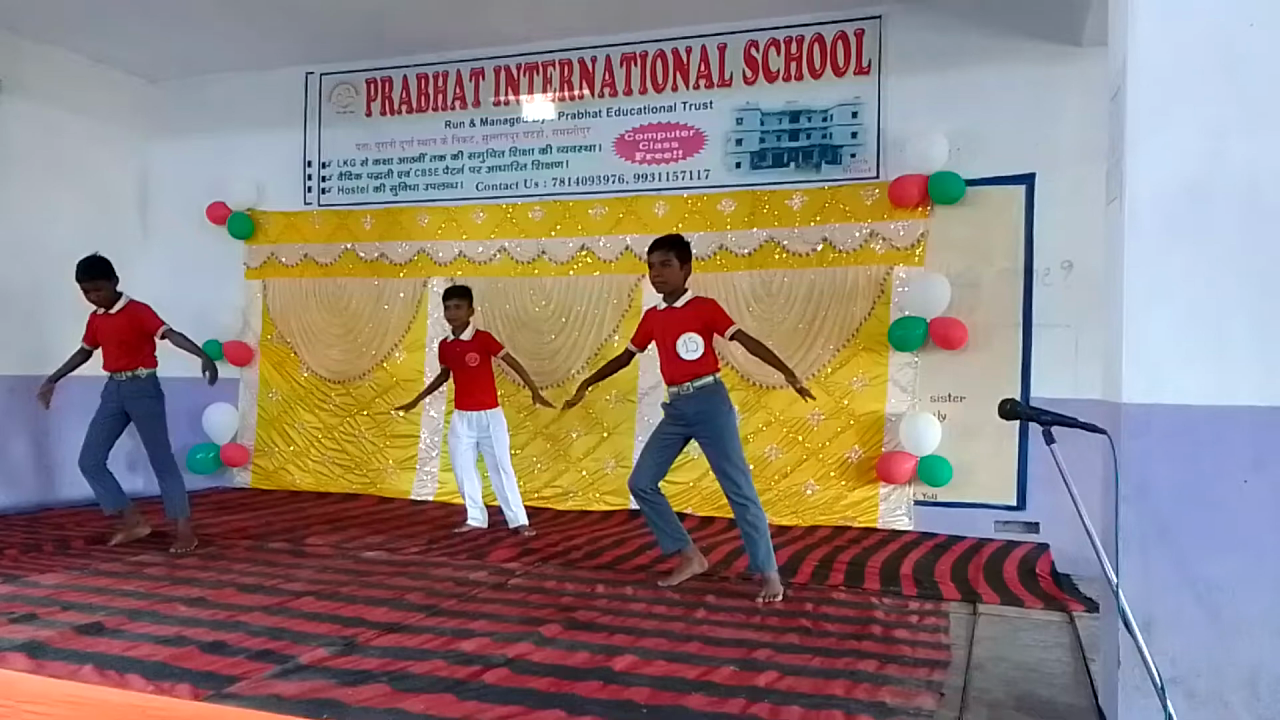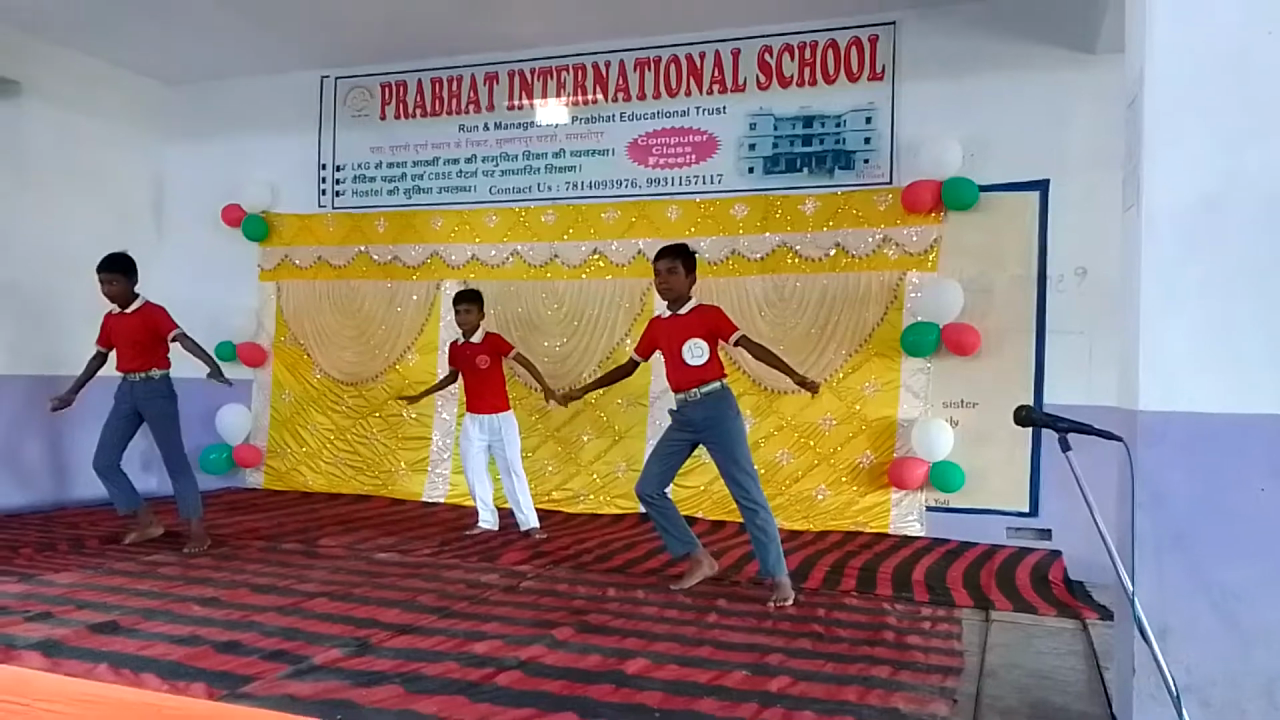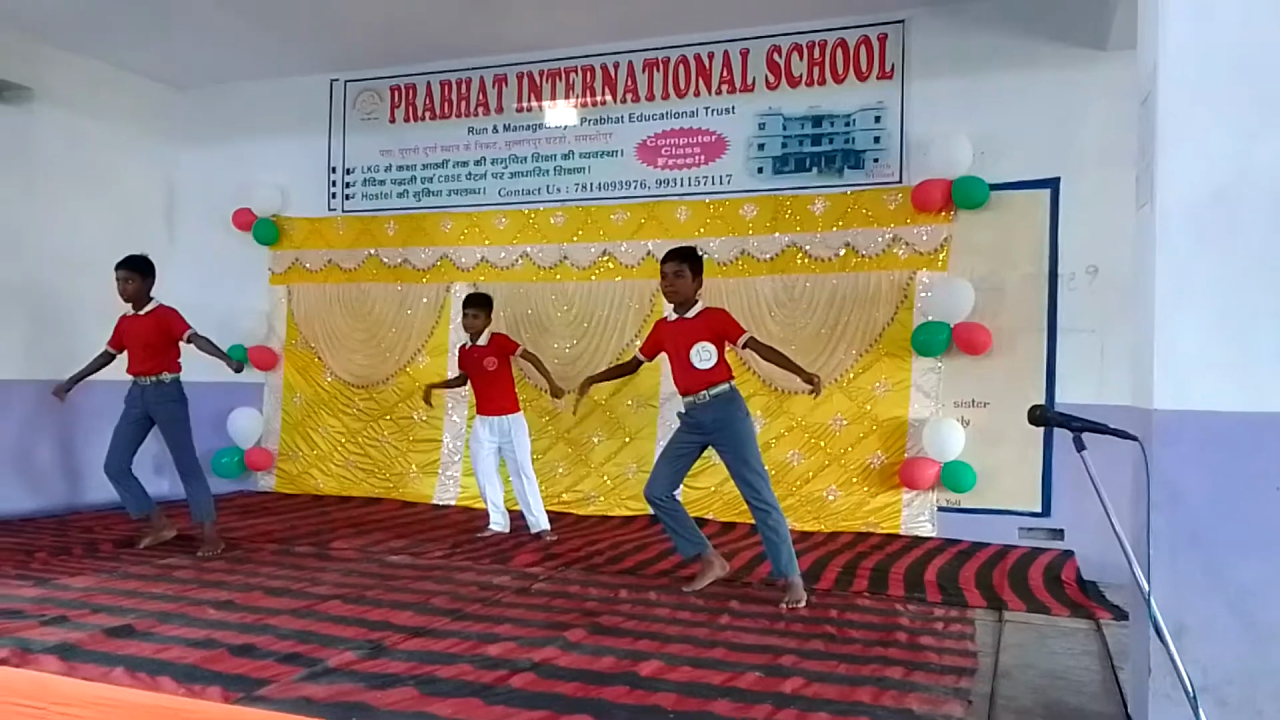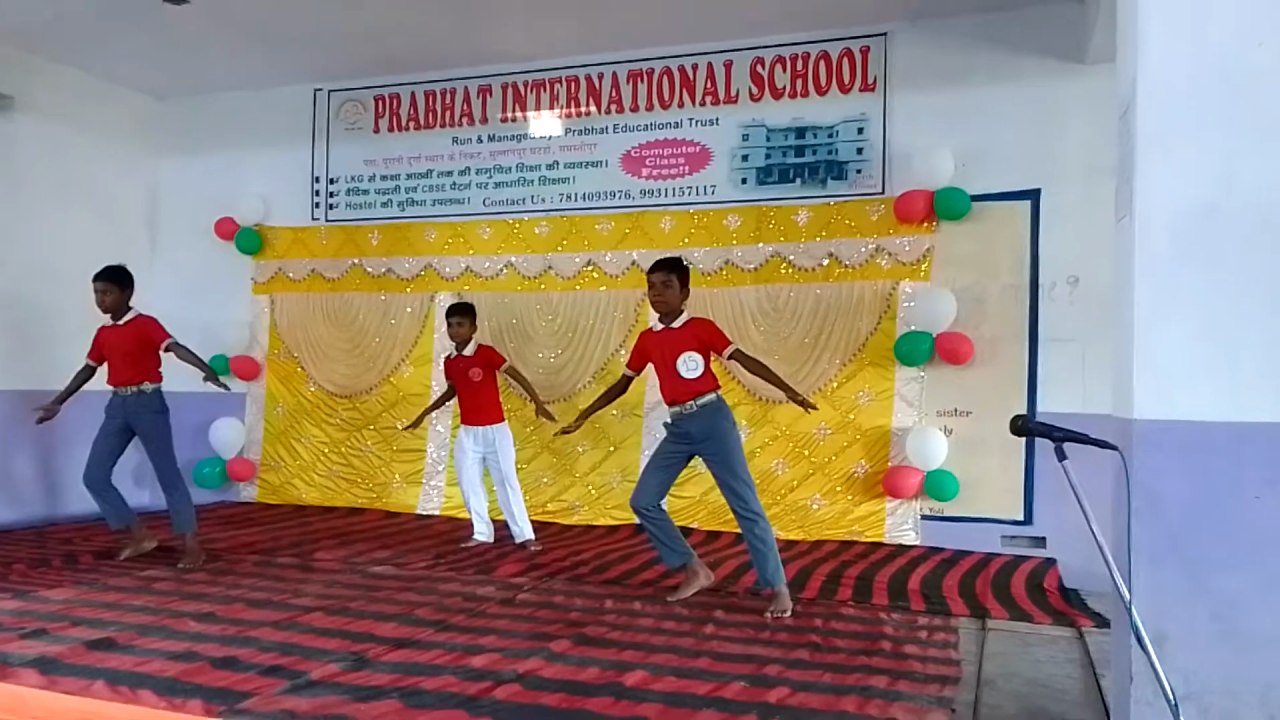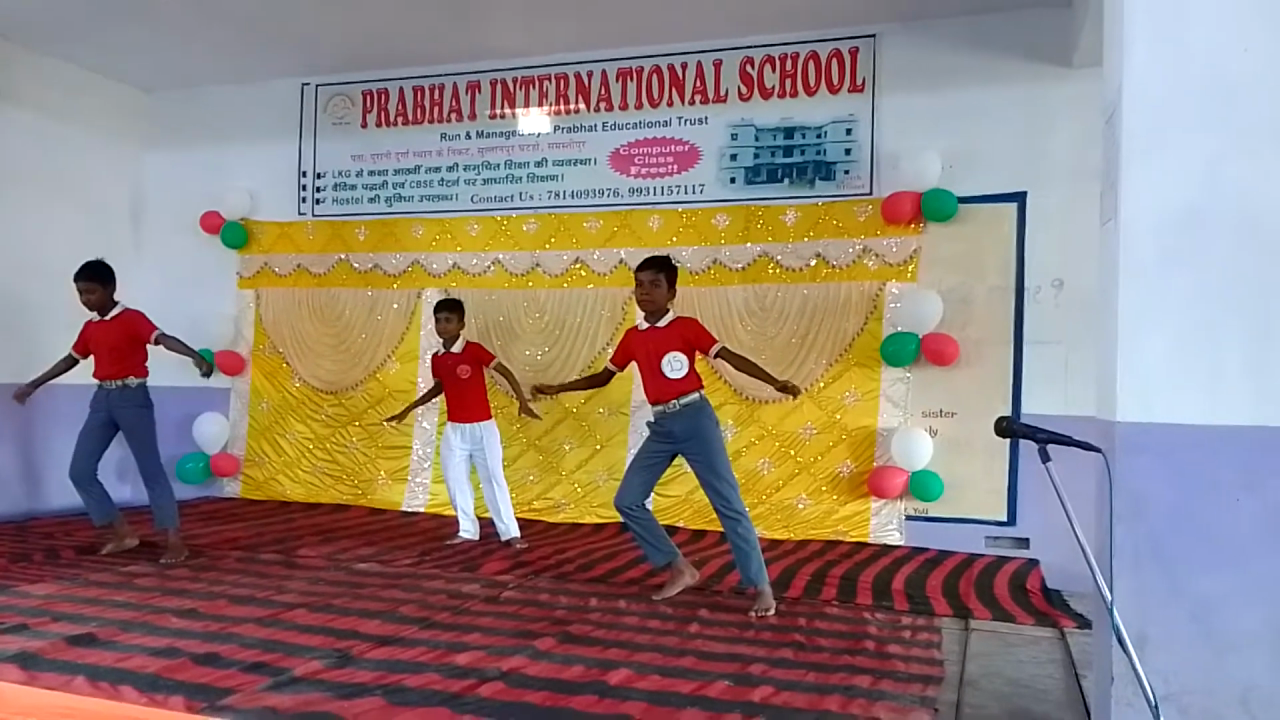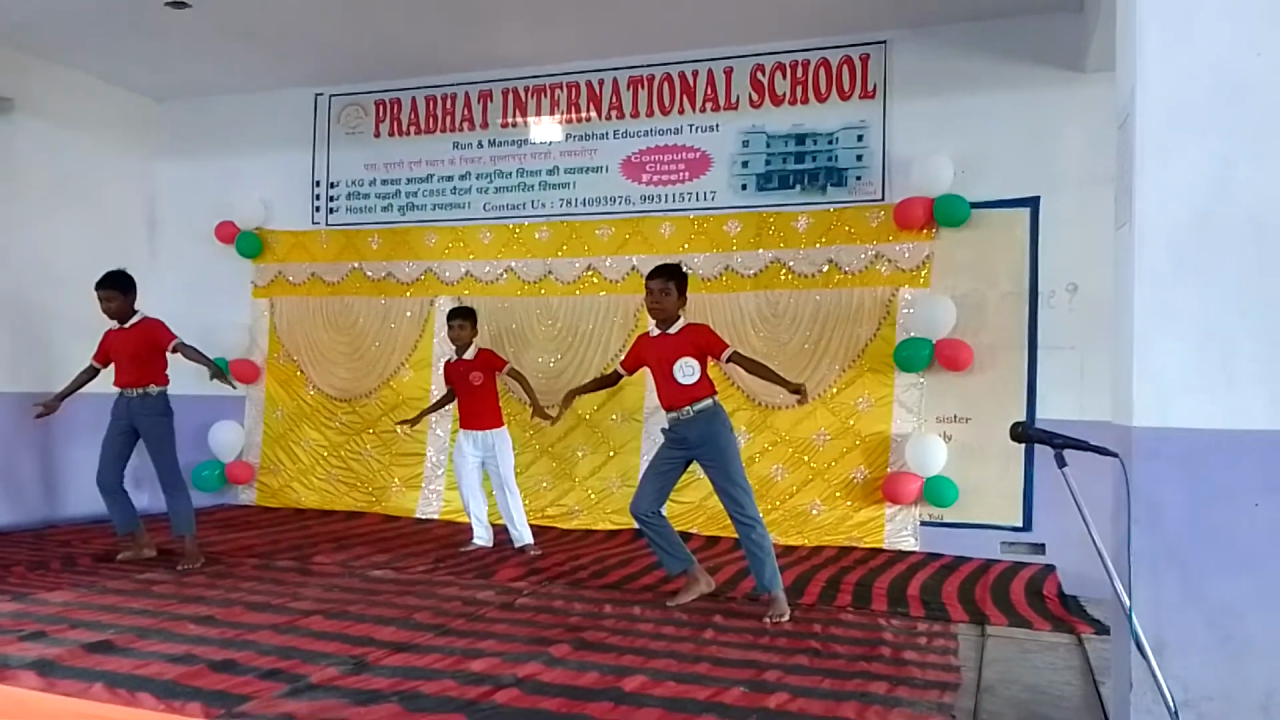
dt=0.5s
person 1, frame 1
left shoulder: (705, 307)
right shoulder: (652, 317)
left elbow: (747, 341)
right elbow: (626, 357)
left wrist: (788, 374)
right wrist: (587, 383)
left hip: (709, 402)
right hip: (675, 408)
left knee: (738, 489)
right knee: (641, 482)
left ankle: (770, 574)
right ankle: (689, 556)
person 1, frame 2
left shoulder: (709, 314)
right shoulder: (656, 326)
left elbow: (750, 346)
right elbow: (628, 367)
left wrist: (795, 376)
right wrist: (584, 390)
left hip: (717, 407)
right hip: (683, 415)
left knee: (747, 494)
right knee: (648, 488)
left ankle: (780, 578)
right ankle: (699, 560)
person 1, frame 3
left shoulder: (716, 317)
right shoulder: (662, 328)
left elbow: (759, 347)
right elbow: (633, 364)
left wrist: (802, 373)
right wrist: (592, 380)
left hip: (726, 409)
right hip: (692, 417)
left knee: (759, 495)
right knee: (657, 491)
left ankle: (792, 579)
right ankle: (710, 561)
person 1, frame 4
left shoulder: (702, 328)
right shoulder: (647, 339)
left elbow: (743, 359)
right elbow: (622, 383)
left wrist: (788, 391)
right wrist: (583, 416)
left hip: (712, 419)
right hip: (678, 427)
left knee: (745, 505)
right knee: (643, 500)
left ankle: (778, 588)
right ankle: (695, 570)
person 1, frame 5
left shoulder: (687, 327)
right shoulder: (632, 337)
left elbow: (730, 357)
right elbow: (604, 377)
left wrist: (775, 382)
right wrist: (559, 388)
left hip: (695, 419)
right hip: (661, 426)
left knee: (728, 504)
right knee: (627, 500)
left ankle: (761, 588)
right ankle: (680, 569)
person 1, frame 6
left shoulder: (698, 333)
right shoulder: (643, 343)
left elbow: (742, 361)
right elbow: (614, 377)
left wrist: (787, 384)
right wrist: (576, 392)
left hip: (709, 425)
right hip: (675, 433)
left knee: (743, 510)
right knee: (642, 507)
left ankle: (775, 593)
right ankle: (695, 577)
person 2, frame 1
left shoulder: (138, 311)
right shoulder: (95, 319)
left elbow: (170, 334)
right elbow: (84, 352)
left wrist: (204, 356)
right wrist: (52, 380)
left hip: (143, 388)
right hip: (113, 390)
left knee: (161, 460)
right knee: (89, 461)
left ankle: (185, 528)
right ankle: (133, 521)
person 2, frame 2
left shoulder: (153, 313)
right shoulder: (109, 319)
left elbow: (182, 339)
right elbow: (100, 356)
left wrist: (213, 366)
right wrist: (72, 392)
left hip: (156, 390)
right hip: (126, 391)
left knee: (174, 460)
right knee: (104, 461)
left ankle: (197, 529)
right ankle: (146, 521)
person 2, frame 3
left shoulder: (166, 315)
right shoulder: (124, 322)
left elbow: (195, 338)
right elbow: (107, 355)
left wrist: (227, 359)
right wrist: (72, 381)
left hip: (166, 393)
right hip: (137, 395)
left knee: (186, 464)
right knee: (115, 466)
left ankle: (211, 533)
right ankle: (159, 525)
person 2, frame 4
left shoulder: (146, 324)
right shoulder: (103, 333)
left elbow: (175, 348)
right elbow: (88, 370)
left wrist: (207, 370)
right wrist: (58, 402)
left hip: (147, 403)
right hip: (117, 405)
left knee: (168, 474)
right knee: (94, 476)
left ankle: (192, 544)
right ankle: (139, 535)
person 2, frame 5
left shoulder: (132, 319)
right shoulder: (89, 327)
left elbow: (164, 339)
right elbow: (71, 359)
left wrist: (195, 356)
right wrist: (34, 384)
left hip: (132, 397)
right hip: (102, 399)
left knee: (151, 469)
right knee: (80, 471)
left ankle: (175, 541)
right ankle: (122, 533)
person 2, frame 6
left shoulder: (152, 327)
right shoulder: (110, 336)
left elbow: (181, 347)
right elbow: (92, 370)
left wrist: (212, 366)
right wrist: (58, 399)
left hip: (152, 405)
right hip: (122, 407)
left knee: (169, 477)
right knee: (107, 479)
left ankle: (191, 547)
right ankle: (141, 542)
person 3, frame 1
left shoulder: (483, 338)
right shoulder: (444, 345)
left elbow: (512, 362)
left wrist: (534, 391)
right wrist: (418, 399)
left hip: (489, 415)
right hip: (461, 418)
left knee: (501, 468)
right knee: (463, 470)
left ankle: (518, 520)
right ankle: (476, 518)
person 3, frame 2
left shoulder: (493, 340)
right shoulder: (455, 348)
left elbow: (523, 361)
right elbow: (452, 377)
left wrist: (545, 388)
right wrist: (421, 395)
left hip: (501, 418)
right hip: (473, 420)
left knee: (512, 470)
right knee: (474, 472)
left ankle: (529, 523)
right ankle: (487, 520)
person 3, frame 3
left shoulder: (500, 341)
right shoulder: (464, 351)
left elbow: (531, 358)
left wrist: (552, 384)
right wrist: (434, 386)
left hip: (510, 420)
right hip: (483, 423)
left knee: (522, 472)
right knee: (485, 474)
left ankle: (540, 525)
right ankle: (498, 522)
person 3, frame 4
left shoulder: (486, 353)
right shoulder: (449, 362)
left elbow: (516, 375)
left wrist: (538, 403)
right wrist: (423, 414)
left hip: (495, 430)
right hip: (467, 433)
left knee: (507, 482)
right knee: (469, 484)
left ankle: (525, 535)
right ankle: (482, 532)
person 3, frame 5
left shoulder: (474, 350)
right shoulder: (437, 359)
left elbow: (505, 371)
left wrist: (523, 401)
right wrist: (410, 407)
left hip: (482, 427)
right hip: (454, 430)
left knee: (493, 479)
right knee: (455, 481)
left ankle: (510, 532)
right ankle: (467, 530)
person 3, frame 6
left shoulder: (486, 356)
right shoulder: (449, 366)
left elbow: (517, 375)
left wrist: (536, 404)
right wrist: (422, 414)
left hip: (494, 434)
right hip: (466, 437)
left knee: (506, 486)
right knee: (469, 488)
left ankle: (524, 539)
right ankle: (481, 537)
